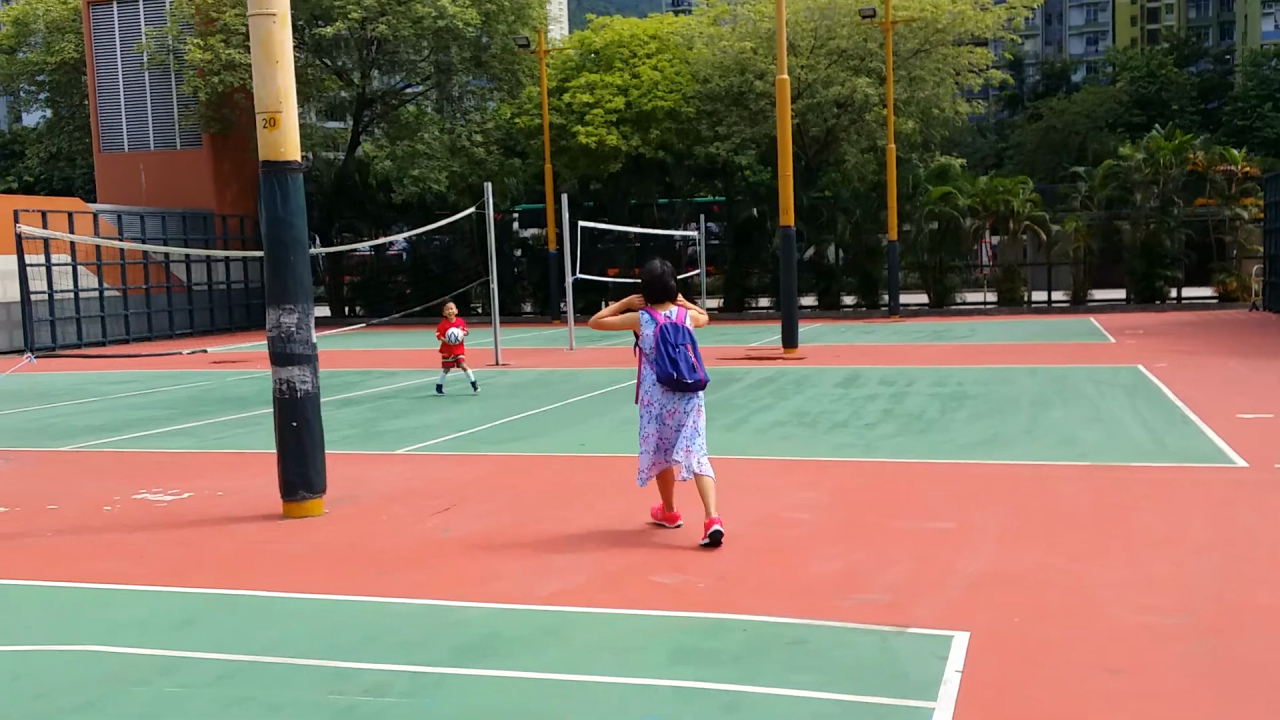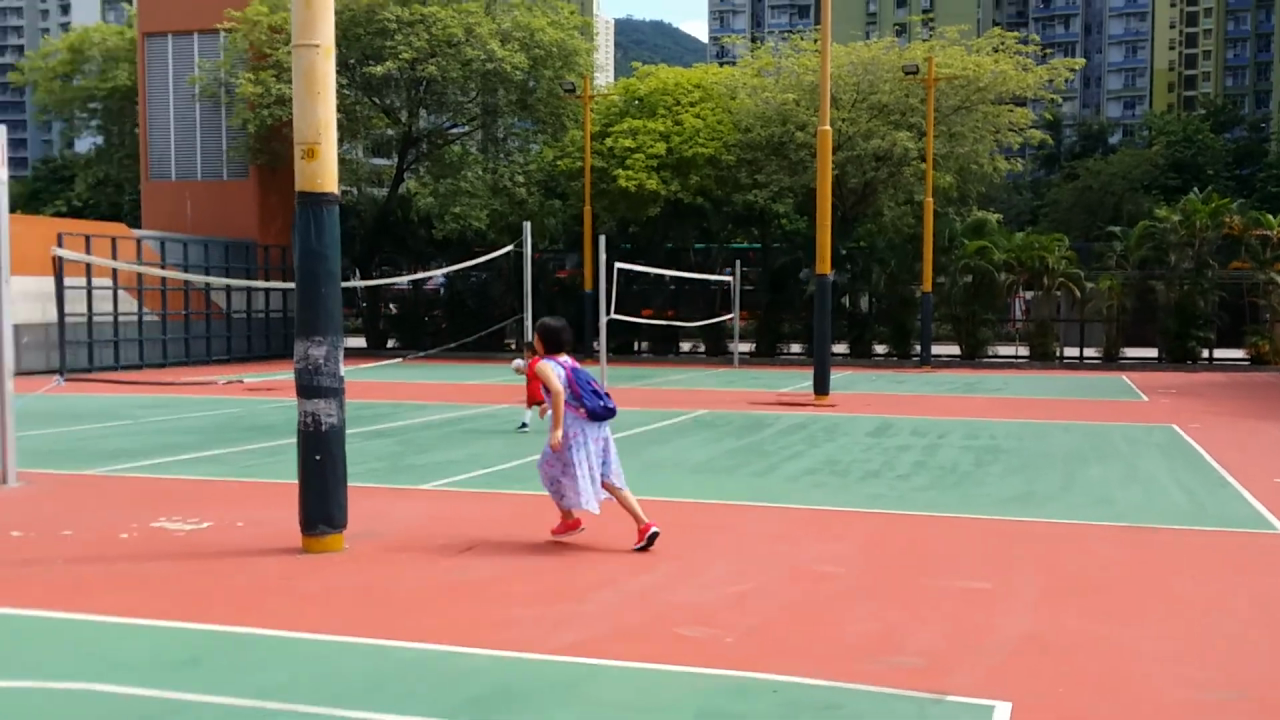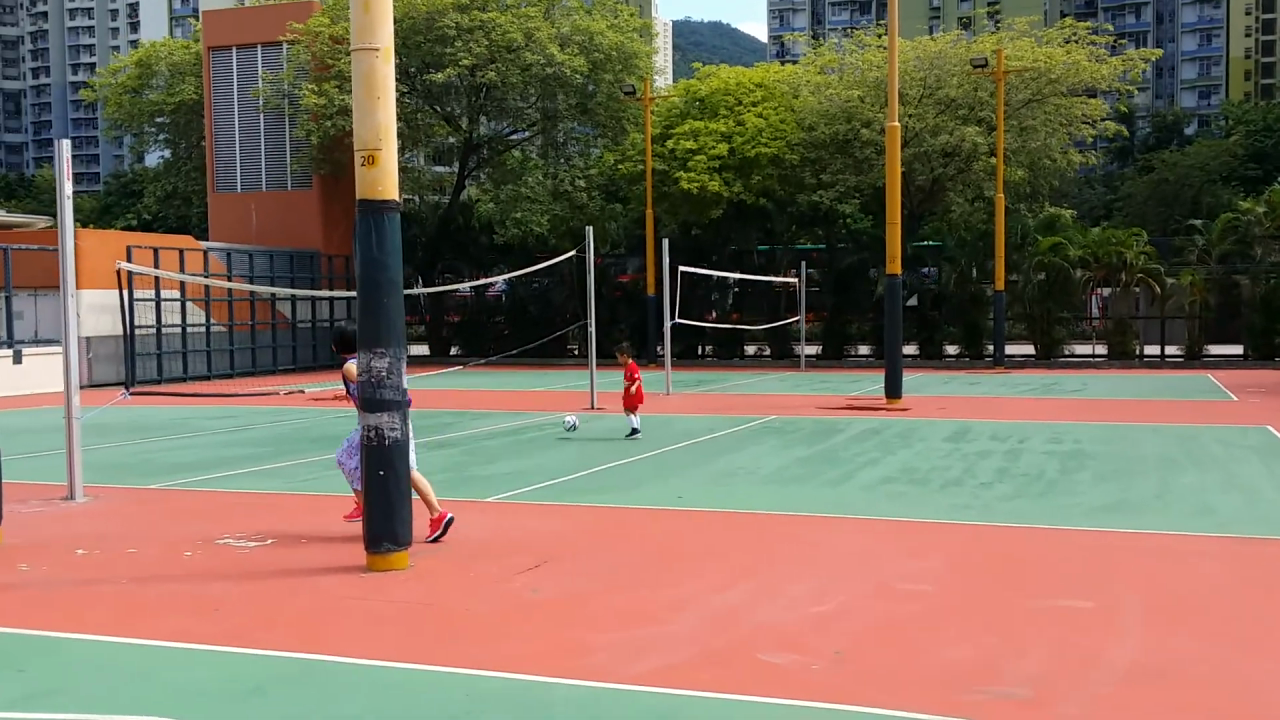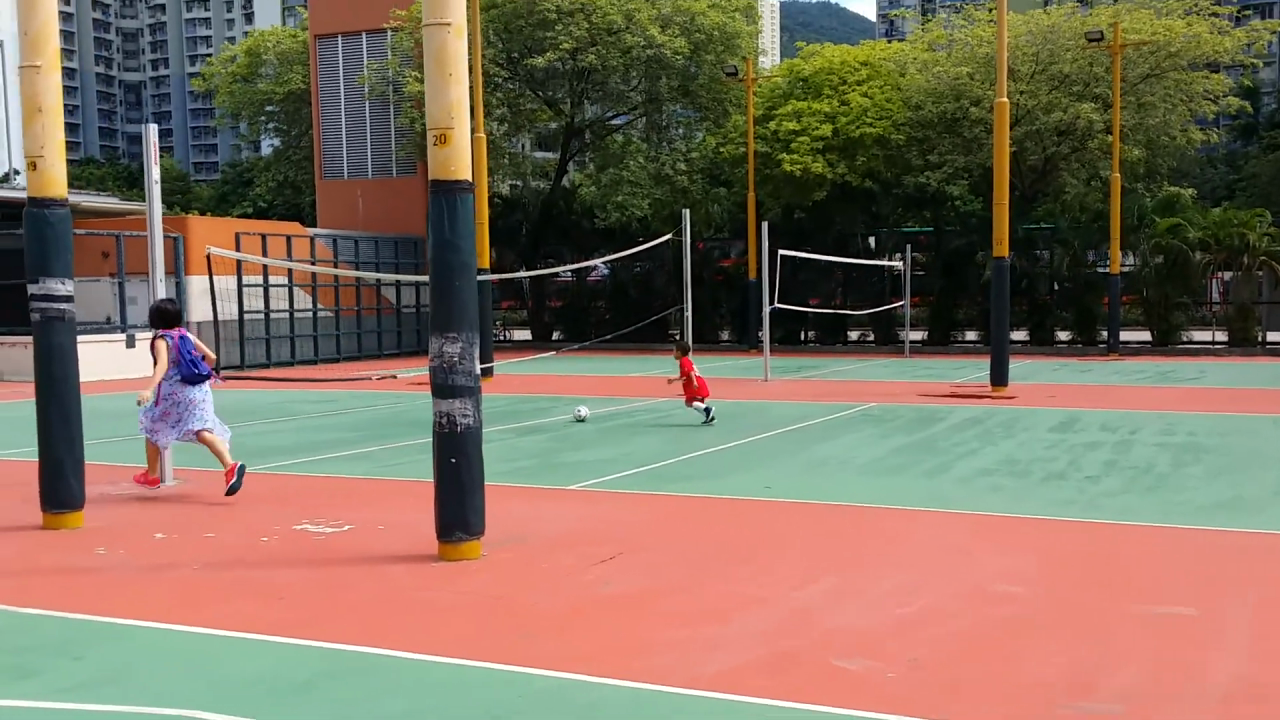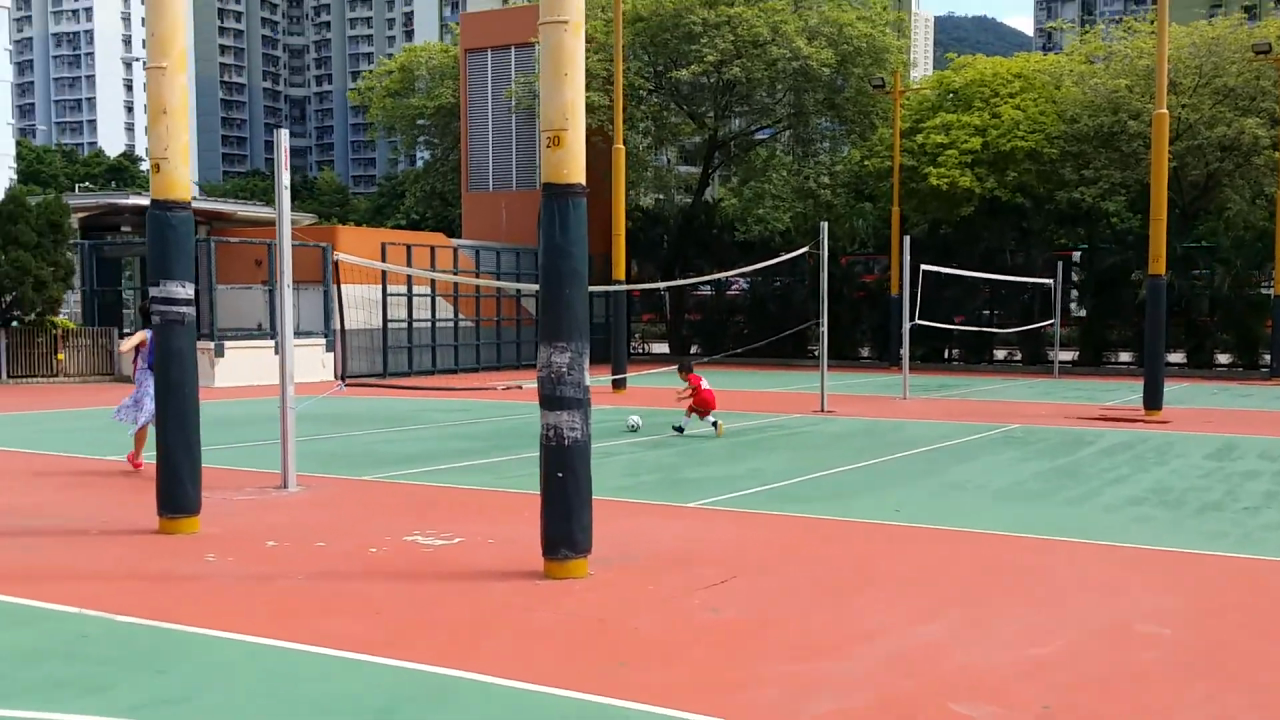
dt=0.7s
person 1, frame 1
left shoulder: (638, 319)
right shoulder: (685, 316)
left elbow: (595, 322)
right elbow: (705, 317)
left wrist: (626, 303)
right wrist: (684, 304)
left hip: (656, 397)
right hip: (689, 394)
left knee: (659, 454)
right knee: (695, 455)
left ankle: (668, 511)
right ankle: (712, 519)
person 1, frame 2
left shoulder: (543, 366)
right shoulder: (571, 362)
left elbow: (558, 390)
left wrist: (557, 428)
left hip: (574, 428)
right hip: (596, 424)
left knee: (550, 468)
right knee: (610, 479)
left ankle: (569, 520)
right ankle: (645, 526)
person 1, frame 3
left shoulder: (350, 366)
right wrist: (348, 395)
left knee: (349, 460)
right knee: (406, 471)
left ankle: (363, 504)
right ankle: (438, 514)
person 1, frame 4
left shoulder: (160, 340)
right shoulder: (187, 335)
left elbow: (161, 365)
right elbow: (211, 357)
left wrist: (148, 389)
right wrist: (205, 375)
left hip: (175, 392)
right hip: (200, 390)
left knee: (153, 428)
right knee: (204, 433)
left ankle: (152, 477)
right ankle: (231, 467)
person 1, frame 5
left shoulder: (144, 334)
left elbow: (123, 349)
left wrist: (126, 340)
left hip: (148, 383)
left knee: (143, 420)
left ankle: (136, 456)
